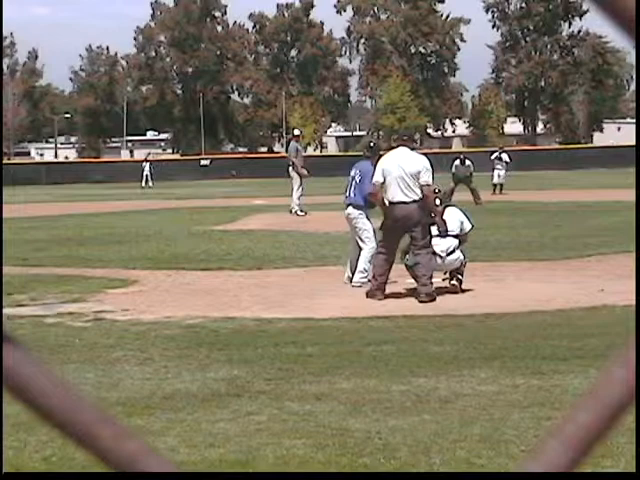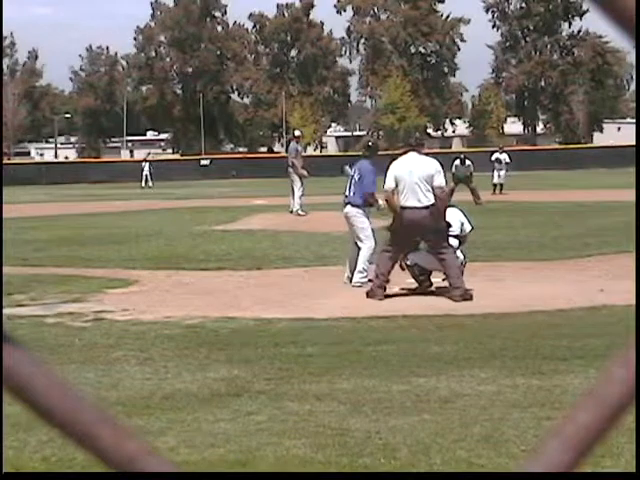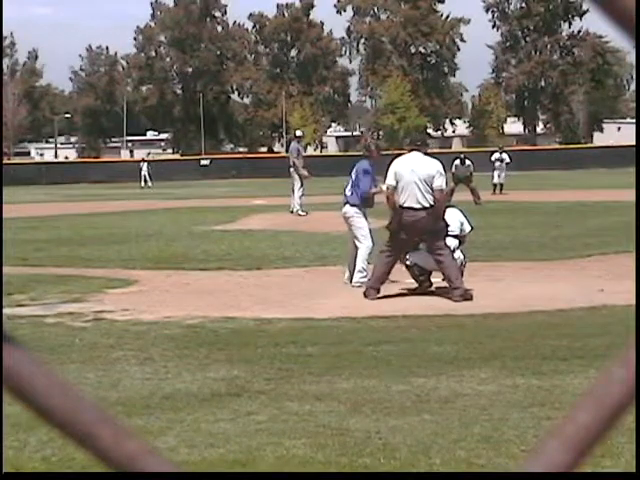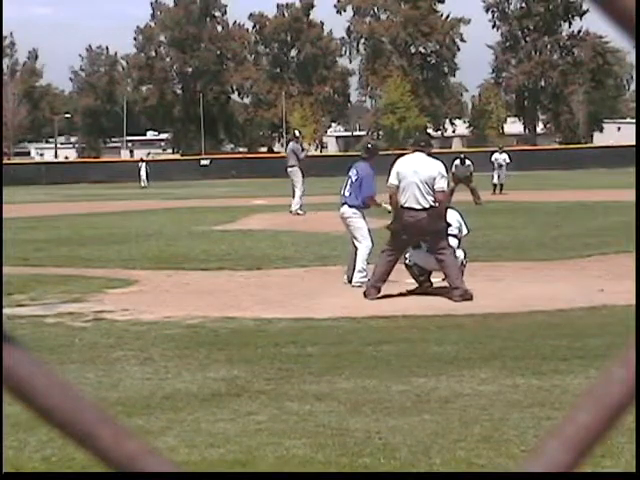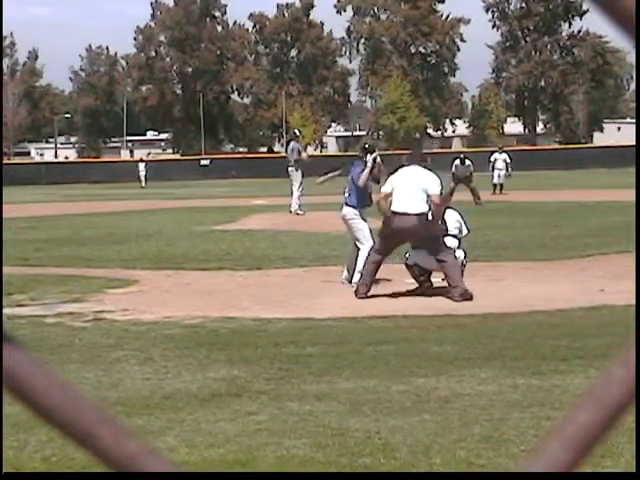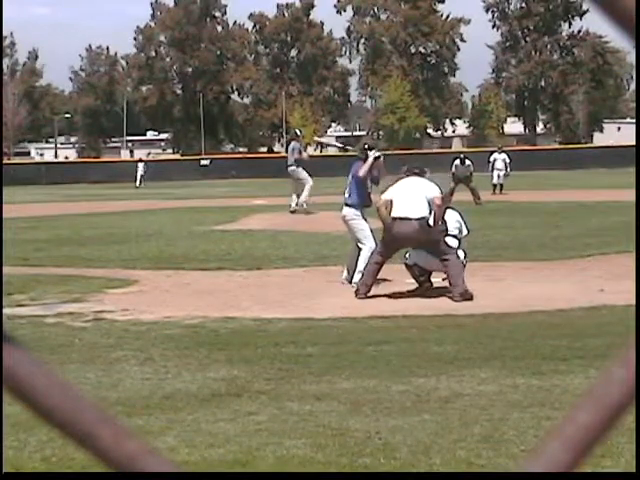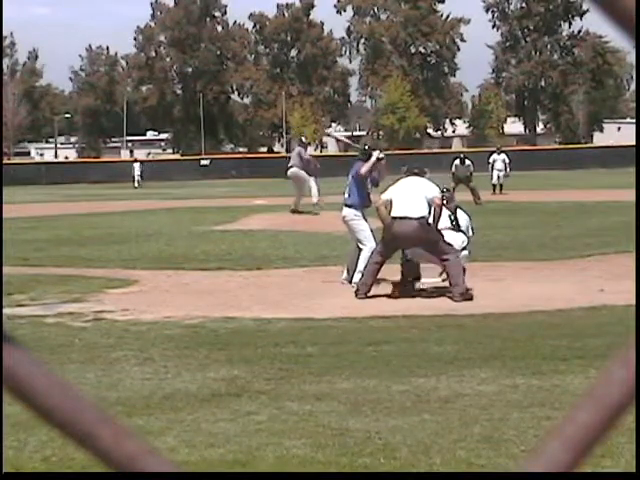
dt=0.7s
person 1, frame 1
left shoulder: (385, 159)
right shoulder: (421, 159)
left elbow: (376, 191)
right elbow: (427, 192)
left wrist: (385, 210)
right wrist: (436, 213)
left hip: (394, 210)
right hip: (416, 209)
left knee: (385, 250)
right knee: (422, 250)
left ankle: (377, 289)
right ankle: (425, 290)
person 1, frame 2
left shoulder: (396, 165)
right shoulder: (432, 163)
left elbow: (389, 196)
right elbow: (440, 194)
left wrist: (398, 215)
right wrist: (440, 217)
left hip: (405, 214)
right hip: (428, 214)
left knee: (390, 251)
right knee: (444, 251)
left ankle: (377, 288)
right ankle: (458, 290)
person 1, frame 3
left shoulder: (397, 162)
right shoulder: (434, 164)
left elbow: (389, 193)
right elbow: (439, 197)
left wrist: (396, 214)
right wrist: (438, 218)
left hip: (404, 215)
right hip: (427, 215)
left knee: (389, 252)
right knee: (442, 252)
left ankle: (372, 289)
right ankle: (458, 290)
person 1, frame 4
left shoulder: (400, 162)
right shoulder: (437, 165)
left elbow: (392, 193)
right elbow: (441, 198)
left wrist: (398, 215)
right wrist: (440, 218)
left hip: (405, 215)
right hip: (428, 216)
left knee: (390, 252)
right knee: (445, 253)
left ankle: (372, 289)
right ankle: (458, 291)
person 1, frame 5
left shoulder: (397, 174)
right shoulder: (430, 176)
left elbow: (381, 199)
right elbow: (436, 202)
left wrist: (389, 220)
right wrist: (435, 223)
left hip: (396, 221)
right hip: (420, 222)
left knee: (377, 252)
right knee: (444, 253)
left ankle: (362, 288)
right ankle: (459, 291)
person 1, frame 6
left shoulder: (397, 184)
right shoulder: (428, 184)
left elbow: (380, 205)
right elbow: (438, 203)
left wrist: (388, 227)
right wrist: (434, 226)
left hip: (396, 227)
right hip: (420, 226)
left knee: (379, 255)
left ankle: (361, 290)
person 1, frame 7
left shoulder: (397, 184)
right shoulder: (428, 184)
left elbow: (380, 205)
right elbow: (437, 202)
left wrist: (388, 227)
right wrist: (433, 225)
left hip: (396, 226)
right hip: (419, 226)
left knee: (379, 255)
right knee: (449, 253)
left ankle: (362, 290)
right ankle: (459, 292)
person 2, frame 1
left shoulder: (357, 166)
right shoulder: (369, 169)
right elbow: (369, 194)
left hip: (350, 209)
right hip: (359, 211)
left knee: (357, 244)
right knee: (370, 244)
left ankle: (350, 276)
right ankle: (360, 279)
person 2, frame 2
left shoulder: (357, 165)
right shoulder: (369, 168)
right elbow: (368, 195)
left wrist: (374, 200)
right wrist: (379, 203)
left hip: (349, 208)
right hip: (358, 210)
left knee: (357, 243)
right knee: (368, 244)
left ankle: (350, 275)
right ankle: (359, 279)
person 2, frame 3
left shoulder: (360, 164)
right shoulder: (366, 168)
left elbow: (368, 187)
right elbow: (365, 192)
left wrist: (379, 188)
right wrist: (382, 189)
left hip: (349, 208)
right hip: (356, 210)
left knee: (357, 243)
right knee: (366, 244)
left ankle: (350, 276)
right ankle: (359, 279)
person 2, frame 4
left shoulder: (355, 166)
right shoulder: (368, 171)
right elbow: (368, 197)
right wrist: (383, 205)
left hip: (346, 208)
right hip: (354, 211)
left knee: (357, 243)
right knee: (365, 244)
left ankle: (350, 275)
right ankle: (359, 279)
person 2, frame 5
left shoulder: (363, 166)
right shoulder: (359, 167)
left elbow: (376, 179)
right elbow: (361, 183)
left wrist: (377, 165)
right wrist: (369, 165)
left hip: (356, 211)
right hip: (354, 212)
left knee: (360, 243)
right knee: (367, 244)
left ankle: (349, 275)
right ankle: (357, 279)
person 2, frame 6
left shoulder: (364, 167)
right shoulder: (359, 165)
left elbow: (377, 180)
right elbow: (361, 175)
left wrist: (380, 163)
right wrist: (371, 159)
left hip: (353, 211)
right hip: (353, 212)
left knee: (360, 244)
right knee: (369, 245)
left ankle: (348, 276)
right ankle: (358, 279)
person 2, frame 7
left shoulder: (364, 168)
right shoulder: (359, 165)
left elbow: (376, 182)
right elbow: (362, 172)
left wrist: (381, 165)
right wrist: (374, 158)
left hip: (353, 212)
right hip: (353, 212)
left knee: (360, 244)
right knee: (369, 244)
left ankle: (348, 276)
right ankle: (358, 279)
